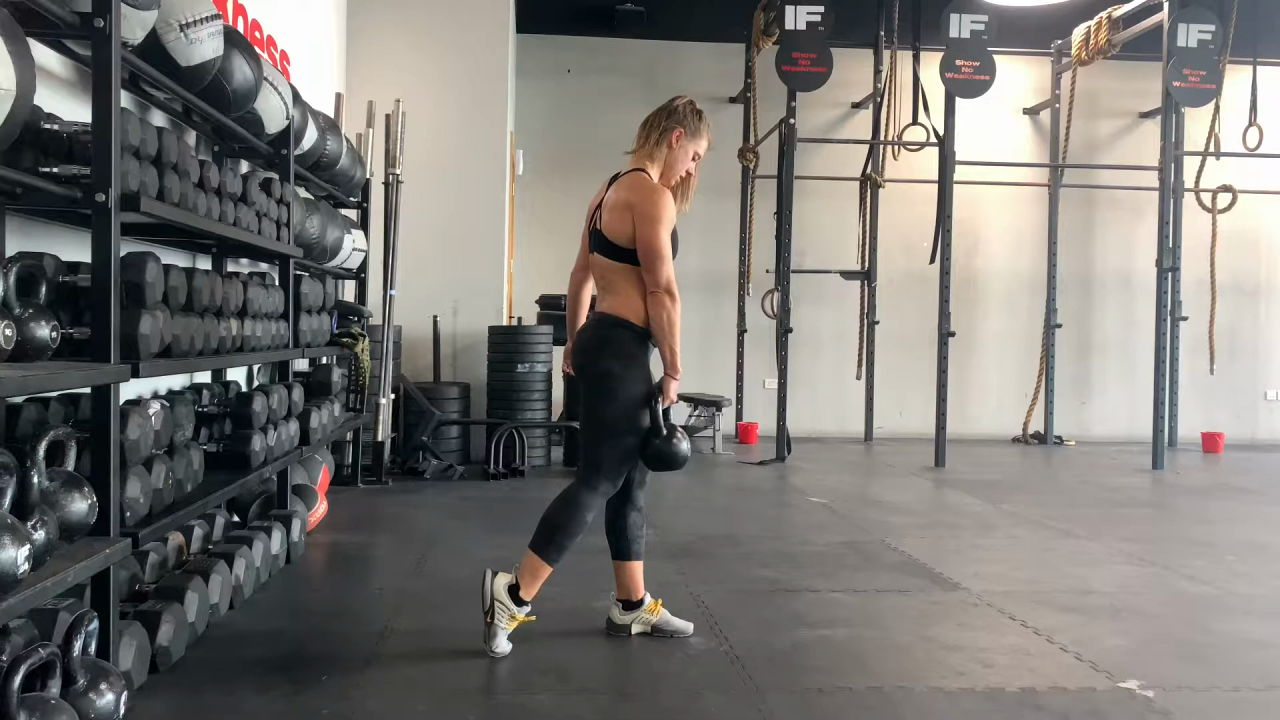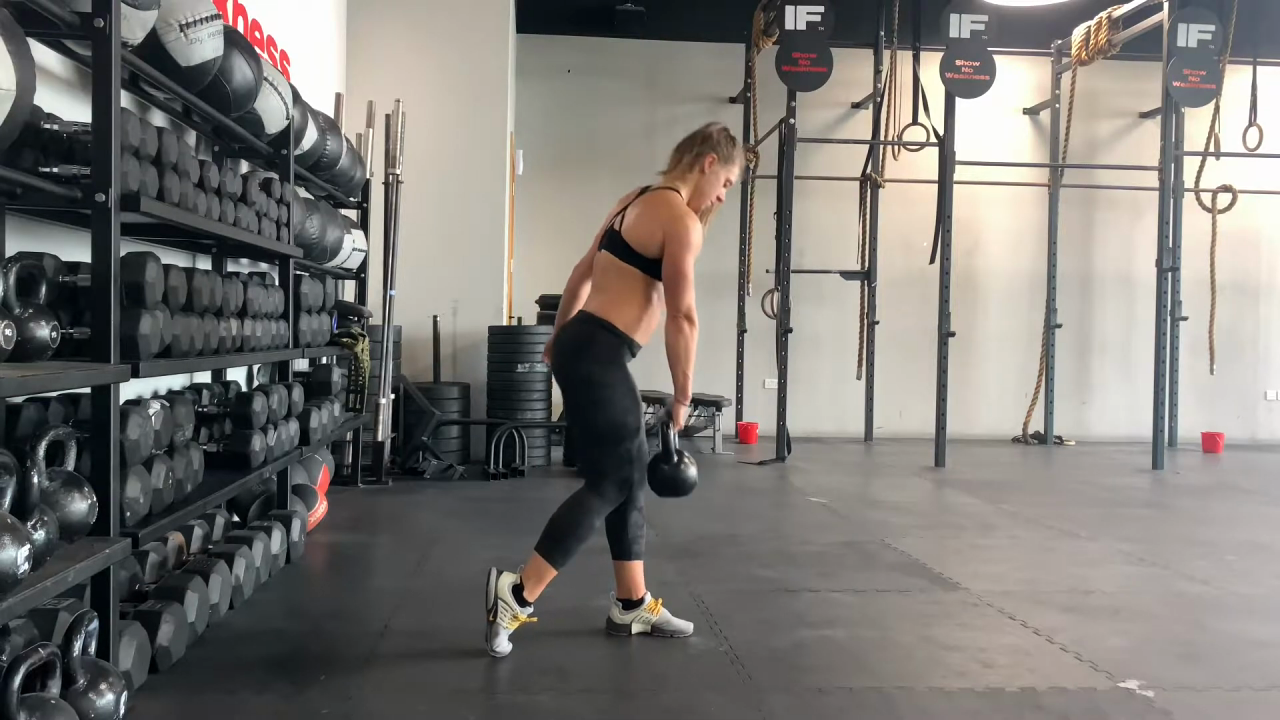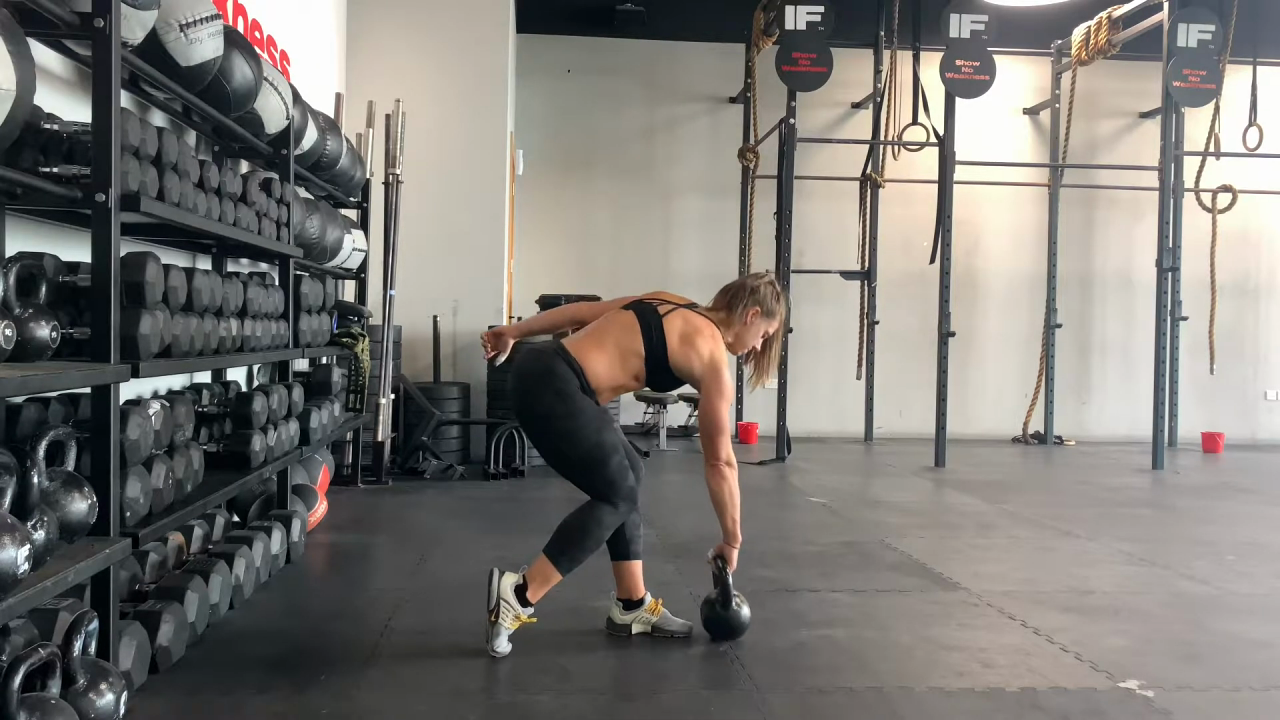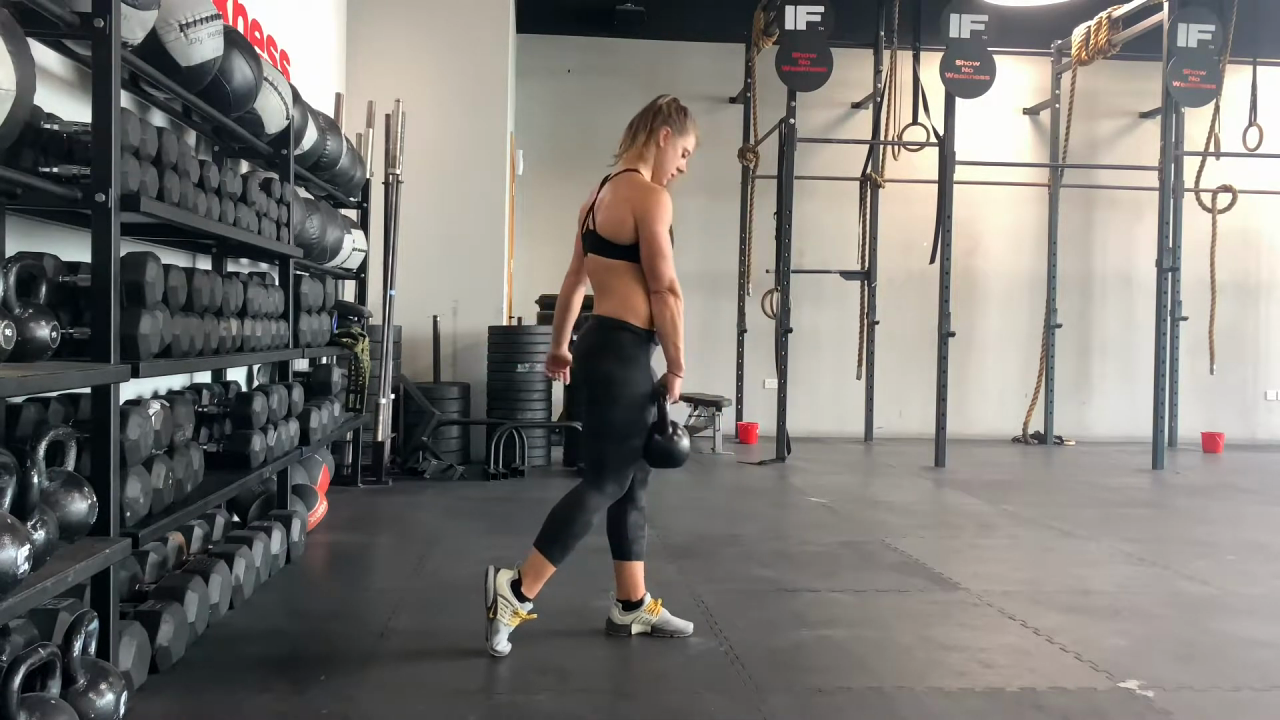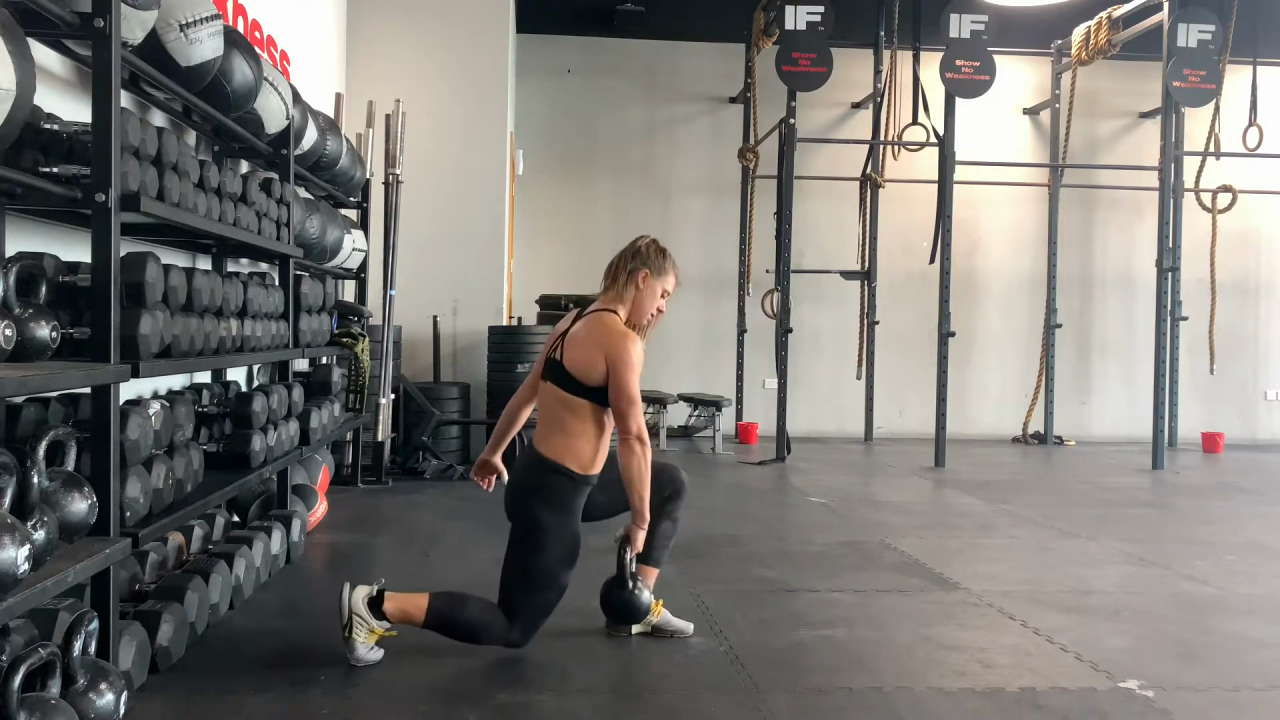
dt=1s
person 1, frame 1
left shoulder: (613, 189)
right shoulder: (652, 196)
left elbow: (581, 275)
right elbow: (661, 291)
left wrist: (574, 342)
right wrist: (673, 370)
left hip: (601, 343)
right hip: (620, 352)
left knee: (629, 480)
right knee: (599, 481)
left ankle: (632, 606)
right ankle: (512, 595)
person 1, frame 2
left shoulder: (639, 200)
right shoulder: (681, 219)
left elbow: (584, 271)
right elbow: (681, 317)
left wrist: (561, 334)
right wrist: (682, 397)
left hip: (580, 345)
right hip: (598, 355)
left knee: (630, 475)
right knee: (610, 483)
left ankle: (632, 605)
right ankle: (515, 595)
person 1, frame 3
left shoulder: (670, 306)
right shoulder: (712, 360)
left elbow: (583, 311)
right elbow: (719, 463)
left wrist: (514, 331)
right wrist: (732, 540)
left hip: (542, 367)
right hip: (552, 386)
left knee: (627, 473)
right knee: (616, 495)
left ankle: (631, 607)
right ankle: (516, 594)
person 1, frame 4
left shoulder: (604, 192)
right shoulder: (649, 197)
left elbow: (574, 279)
right elbow: (665, 290)
left wrist: (560, 344)
right wrist: (676, 368)
left hip: (603, 346)
right hip: (621, 353)
left knee: (630, 480)
right knee: (605, 482)
left ankle: (631, 606)
right ankle: (514, 592)
person 1, frame 5
left shoulder: (574, 322)
right shoulder: (620, 340)
left elbow: (526, 395)
right elbow: (632, 437)
left wrist: (492, 453)
right wrist: (640, 522)
left hip: (546, 475)
right hip: (553, 493)
left knee: (671, 486)
right knee: (514, 627)
right ankle: (375, 606)
